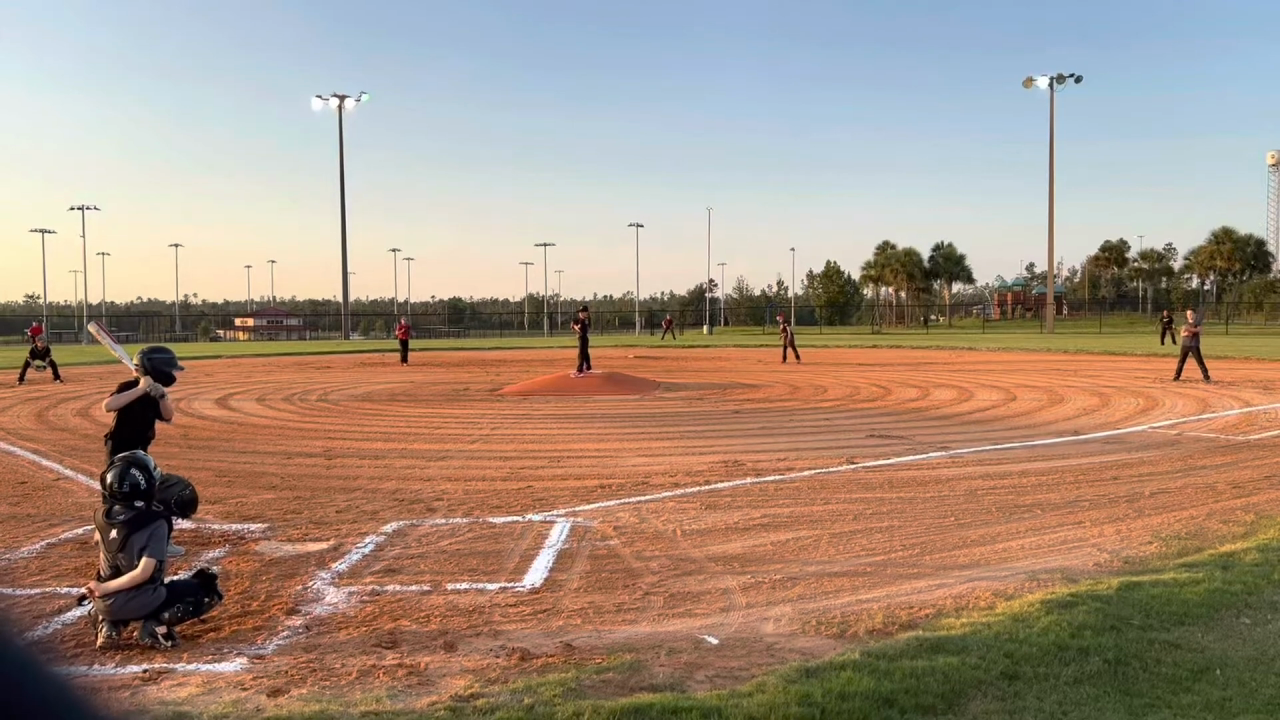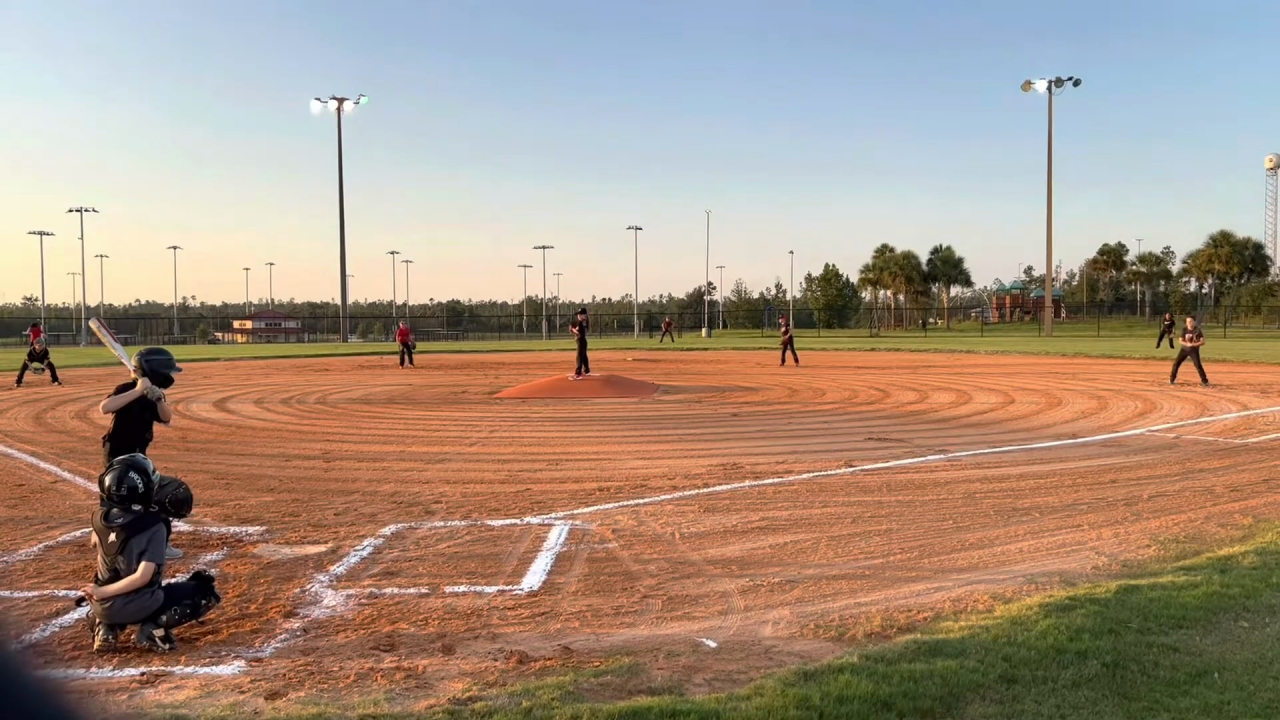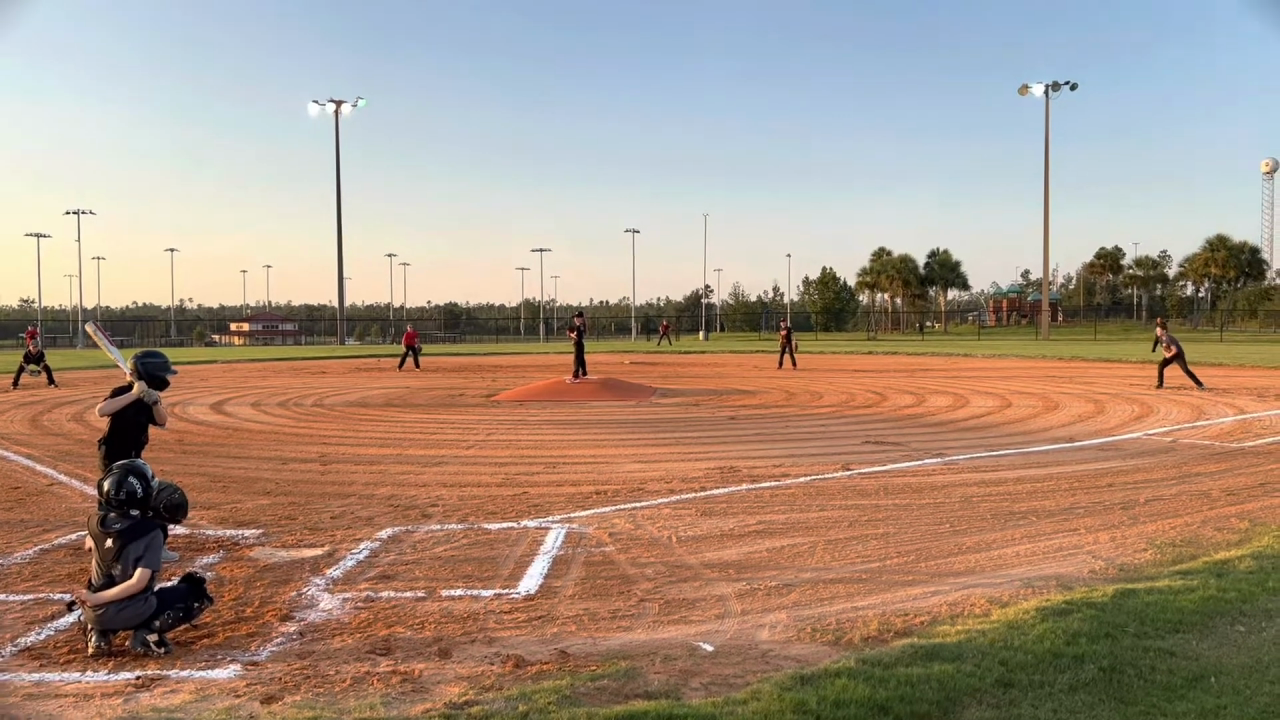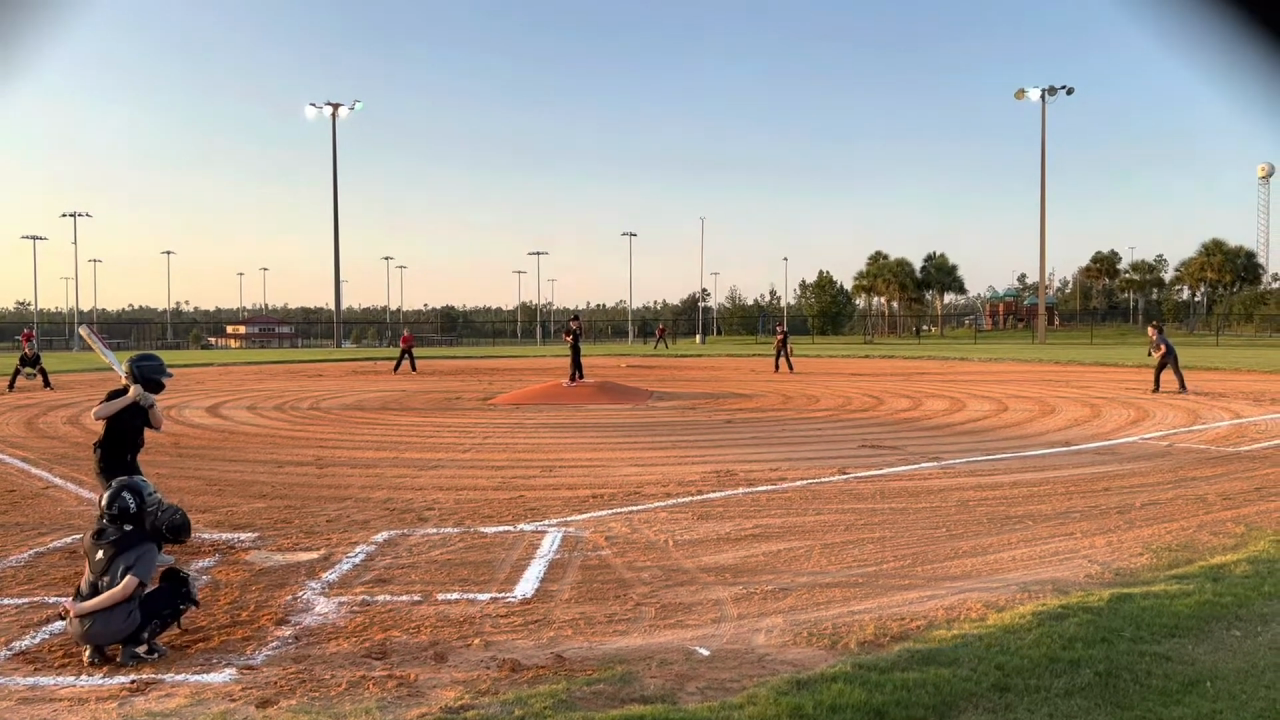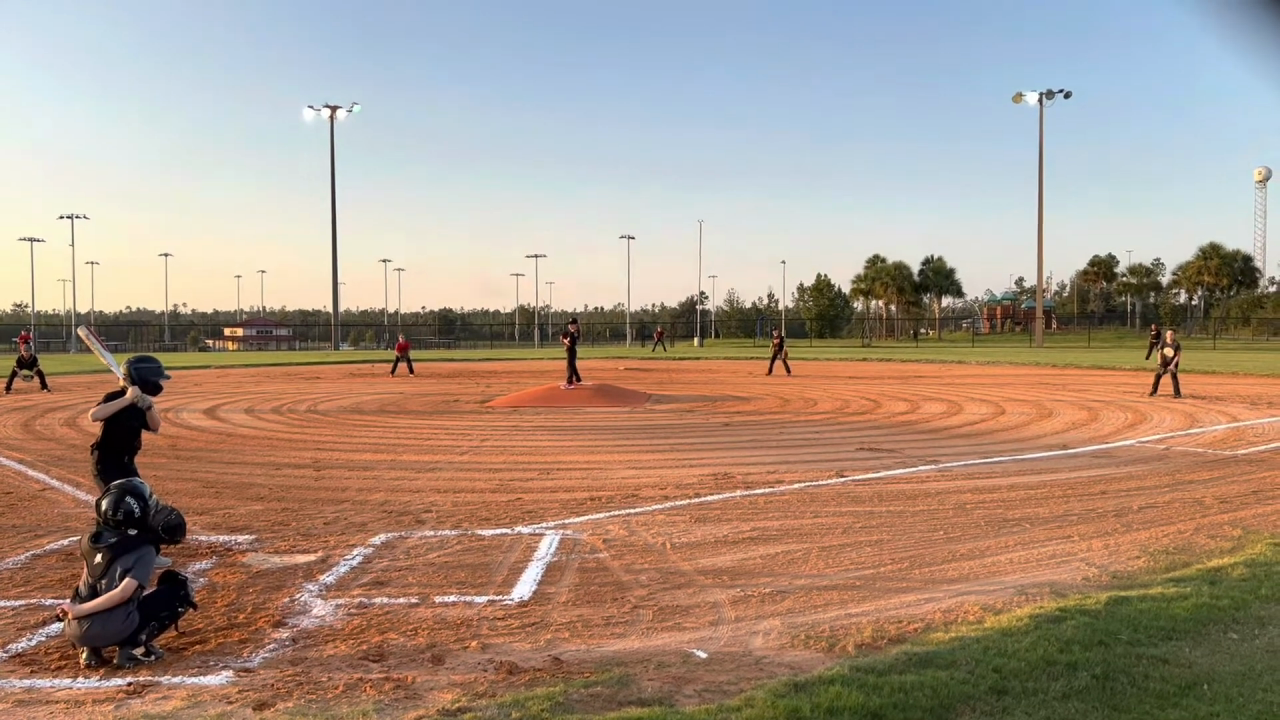
dt=0.5s
person 1, frame 1
left shoulder: (154, 391)
right shoulder: (128, 388)
left elbow: (168, 417)
right elbow: (108, 406)
left wrist: (162, 396)
right wrist: (140, 389)
left hip: (138, 451)
right hip: (121, 452)
person 1, frame 2
left shoulder: (154, 393)
right shoulder: (127, 390)
left elbow: (166, 419)
right elbow: (104, 407)
left wrist: (159, 399)
right wrist: (137, 392)
left hip: (136, 453)
right hip: (118, 454)
person 1, frame 3
left shoulder: (148, 396)
right shoulder: (122, 393)
left elbow: (162, 422)
right elbow: (101, 411)
left wrist: (155, 402)
right wrist: (134, 394)
left hip: (132, 457)
right hip: (114, 458)
person 1, frame 4
left shoulder: (144, 400)
right shoulder: (118, 396)
left elbow: (157, 425)
right elbow: (96, 414)
left wrist: (151, 406)
right wrist: (130, 398)
left hip: (128, 461)
right hip: (109, 461)
person 1, frame 5
left shoulder: (141, 402)
right shoulder: (116, 398)
left elbow: (155, 427)
right elbow: (94, 415)
left wrist: (148, 407)
right wrist: (127, 399)
left hip: (126, 462)
right hip: (106, 463)
person 2, frame 1
left shoulder: (102, 516)
right shoulder: (155, 524)
right elbow: (143, 573)
right wrist: (103, 588)
left hip: (106, 603)
right hip: (142, 604)
right knee: (207, 587)
left ankle: (111, 624)
right ankle: (156, 626)
person 2, frame 2
left shoulder: (100, 518)
right shoulder: (153, 527)
right elbow: (142, 577)
right wrist: (101, 592)
left hip: (104, 607)
right hip: (139, 608)
right knee: (205, 591)
left ankle: (107, 628)
right ankle: (154, 628)
person 2, frame 3
left shoulder: (96, 523)
right shoulder: (151, 533)
right elbow: (138, 583)
right wrist: (96, 599)
left hip: (95, 614)
right hip: (131, 615)
right knee: (196, 591)
left ankle: (100, 633)
right ankle: (149, 634)
person 2, frame 4
left shoulder: (94, 537)
right shoulder: (146, 548)
right elbow: (123, 592)
right wrist: (79, 608)
left hip: (78, 629)
right hip: (114, 630)
right knee: (182, 588)
left ankle: (94, 647)
right ankle: (138, 645)
person 2, frame 5
left shoulder: (91, 540)
right shoulder: (144, 550)
right elbow: (122, 594)
right wrist: (77, 611)
left hip: (75, 630)
right hip: (111, 631)
right knee: (180, 589)
left ankle: (91, 649)
right ankle: (135, 647)
